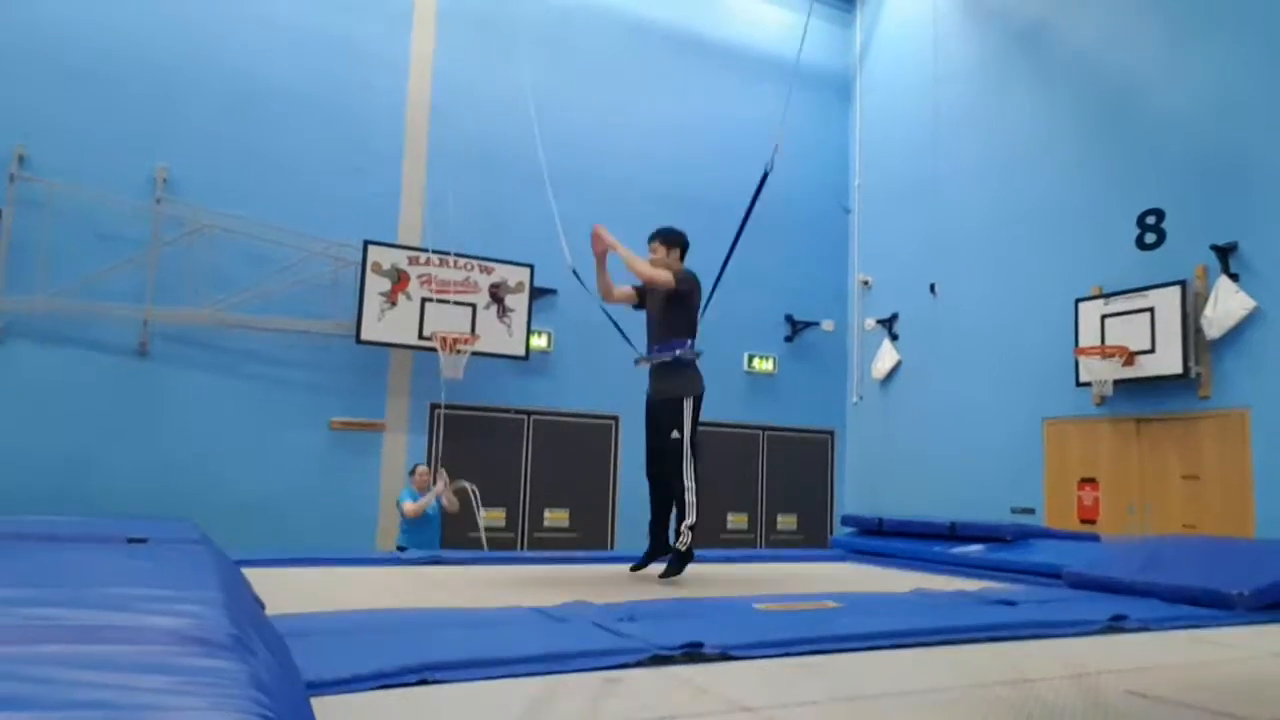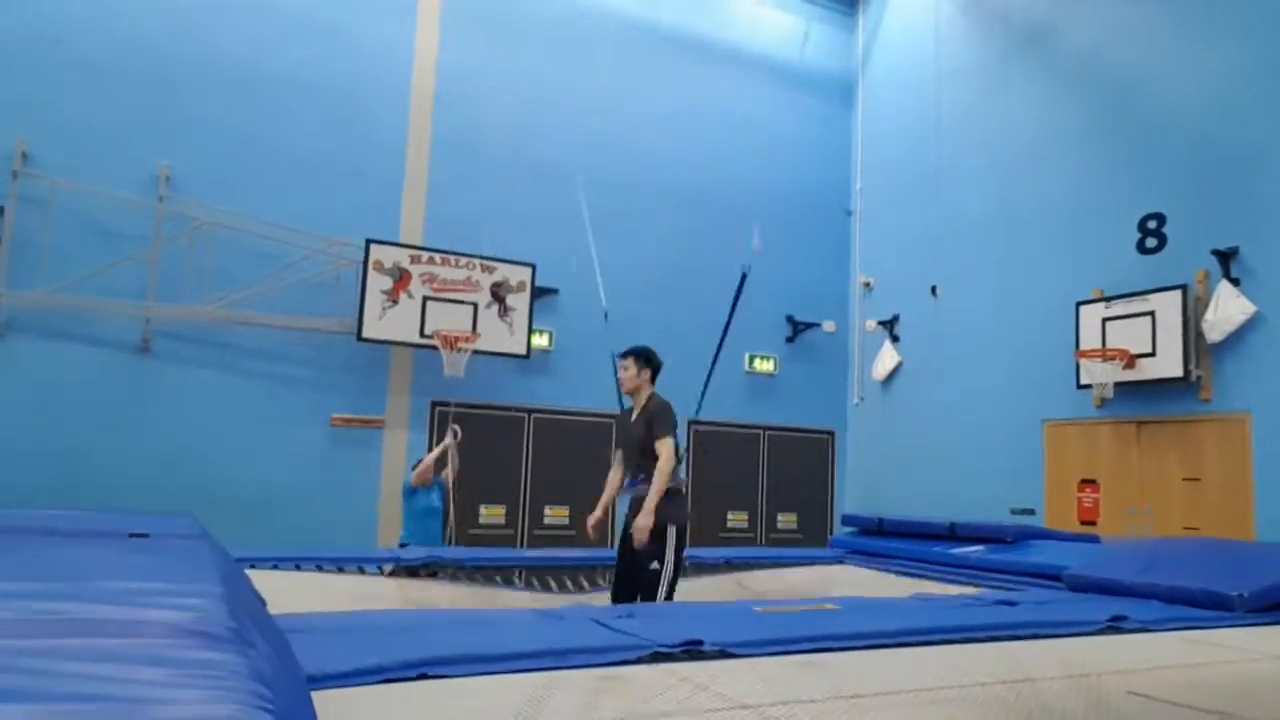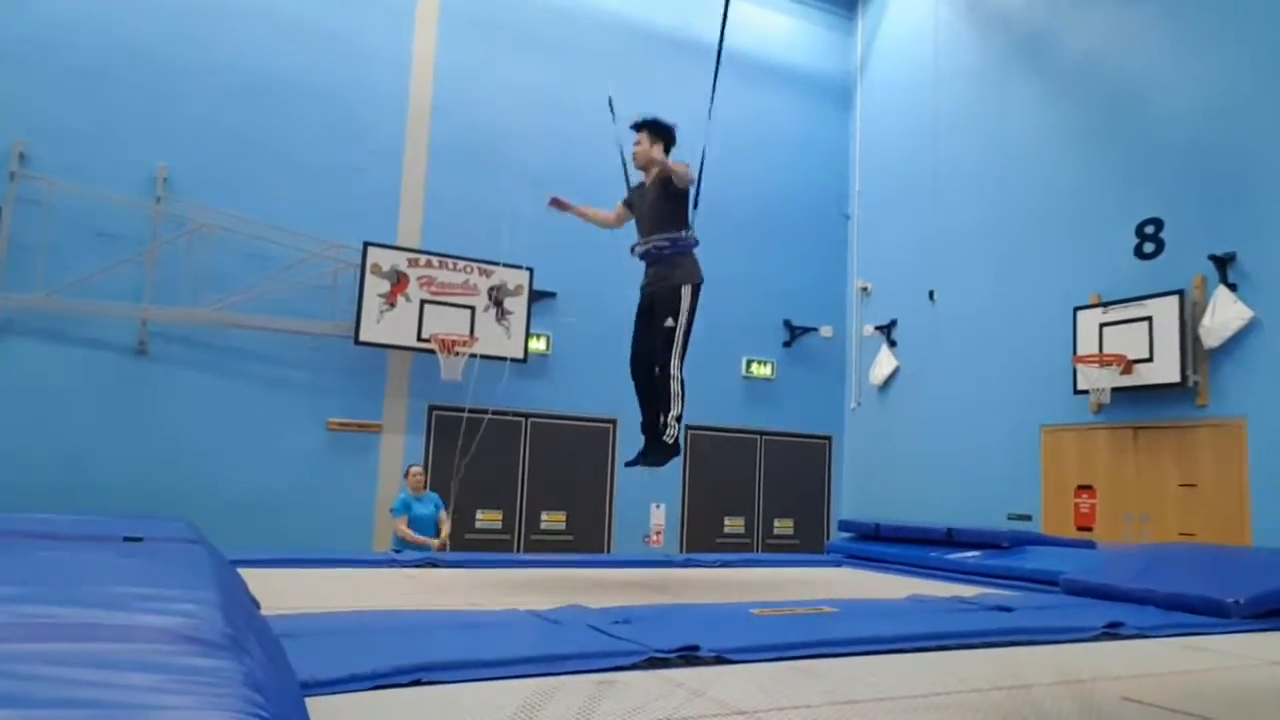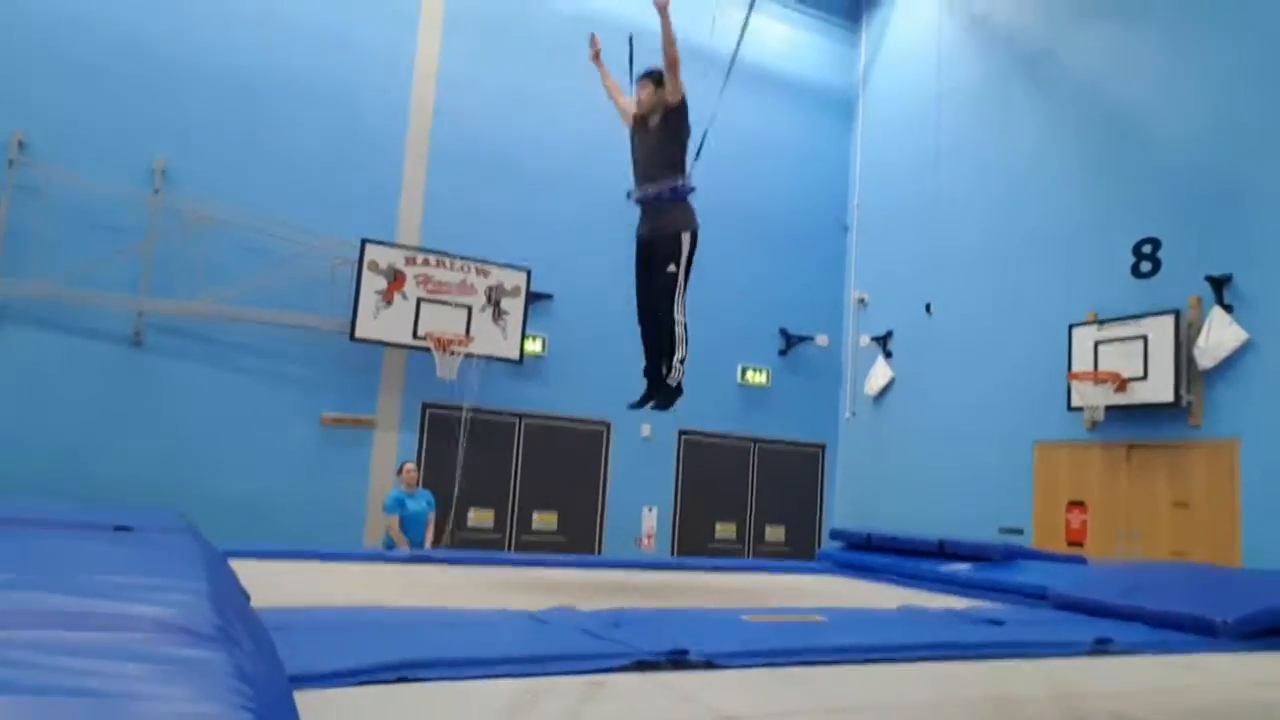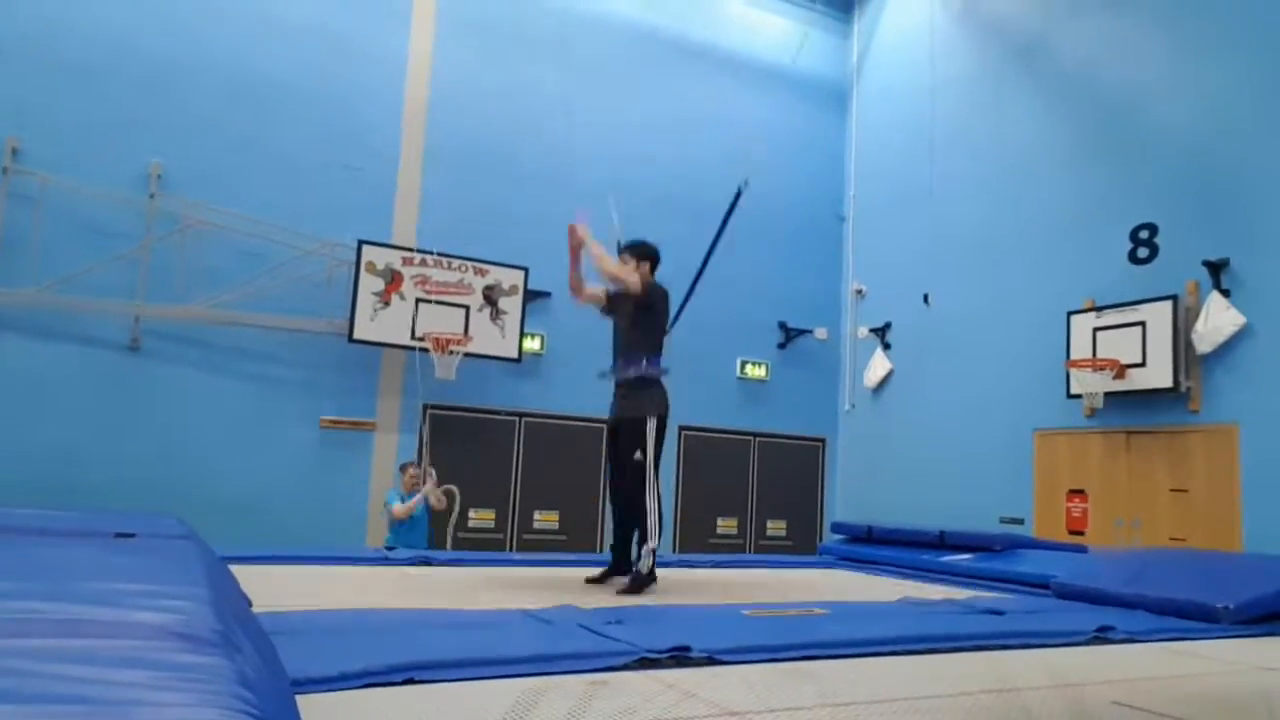
dt=1s
person 1, frame 1
left shoulder: (686, 282)
right shoulder: (651, 290)
left elbow: (649, 273)
right elbow: (608, 293)
left wrist: (616, 244)
right wrist: (601, 259)
left hip: (681, 388)
right hip: (658, 388)
left knee: (681, 473)
right knee: (656, 473)
left ankle: (683, 546)
right ankle: (658, 544)
person 1, frame 2
left shoulder: (660, 410)
right shoulder: (625, 418)
left elbow: (667, 462)
right elbow: (618, 471)
left wrist: (649, 511)
right wrist: (600, 511)
left hip: (664, 512)
right hip: (638, 510)
left knee: (655, 593)
right knee: (622, 594)
person 1, frame 3
left shoulder: (670, 181)
right shoulder: (639, 191)
left elbow: (686, 176)
right elbow: (612, 219)
left wrist: (665, 161)
right wrist: (573, 209)
left hip: (679, 279)
right hip: (652, 281)
left knee: (668, 364)
right knee: (641, 364)
left ankle: (668, 440)
right ankle: (653, 440)
person 1, frame 4
left shoulder: (674, 118)
right shoulder: (640, 128)
left elbow: (672, 65)
right elbow: (618, 96)
right wrist: (599, 62)
left hip: (675, 224)
right hip: (648, 225)
left knee: (670, 306)
right knee: (647, 311)
left ankle: (673, 380)
right ankle: (654, 382)
person 1, frame 5
left shoulder: (655, 294)
right shoulder: (622, 300)
left elbow: (618, 275)
right elbow: (579, 289)
left wrist: (589, 242)
right wrist: (576, 253)
left hip: (645, 405)
right hip: (622, 402)
left knee: (642, 488)
right knee: (619, 488)
left ankle: (645, 567)
right ankle: (621, 560)
